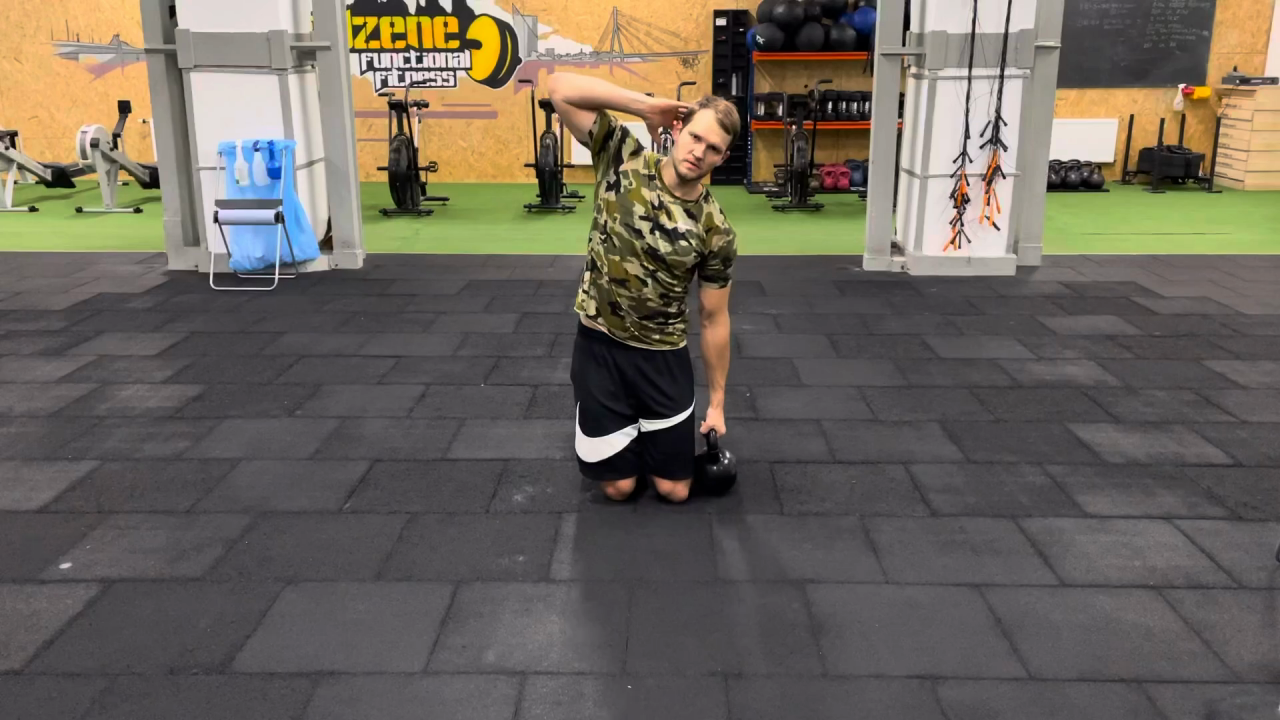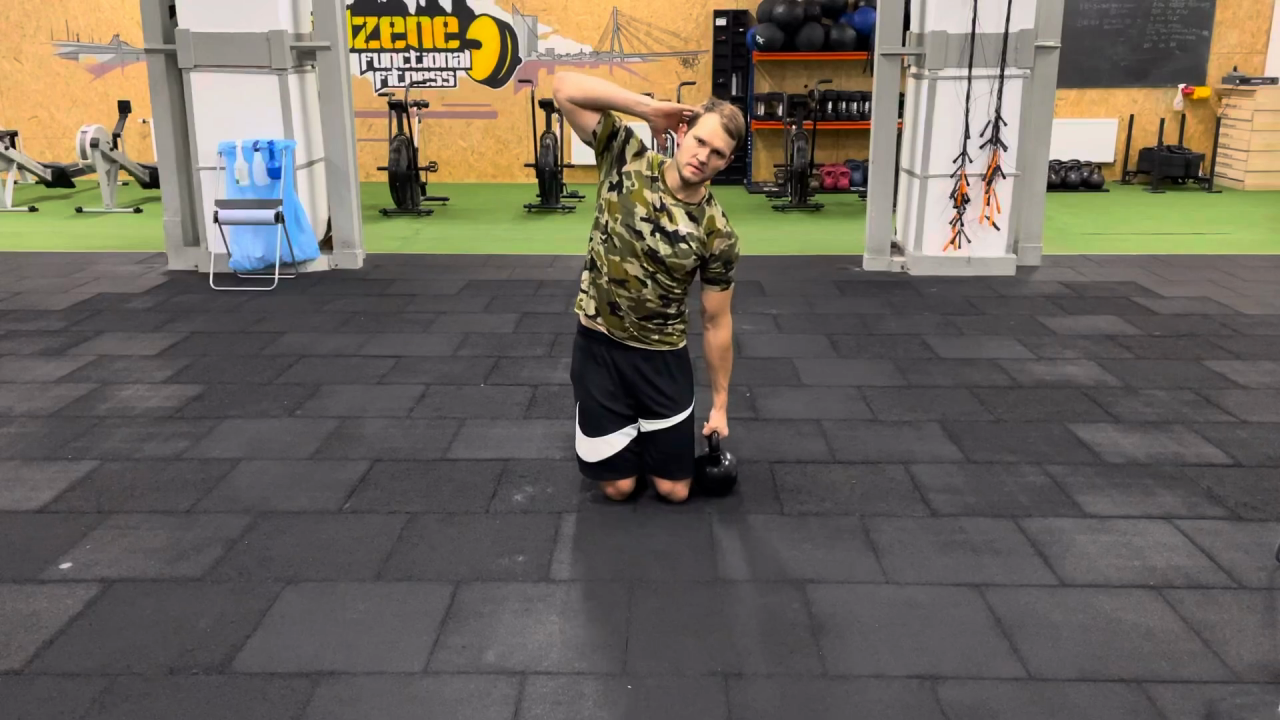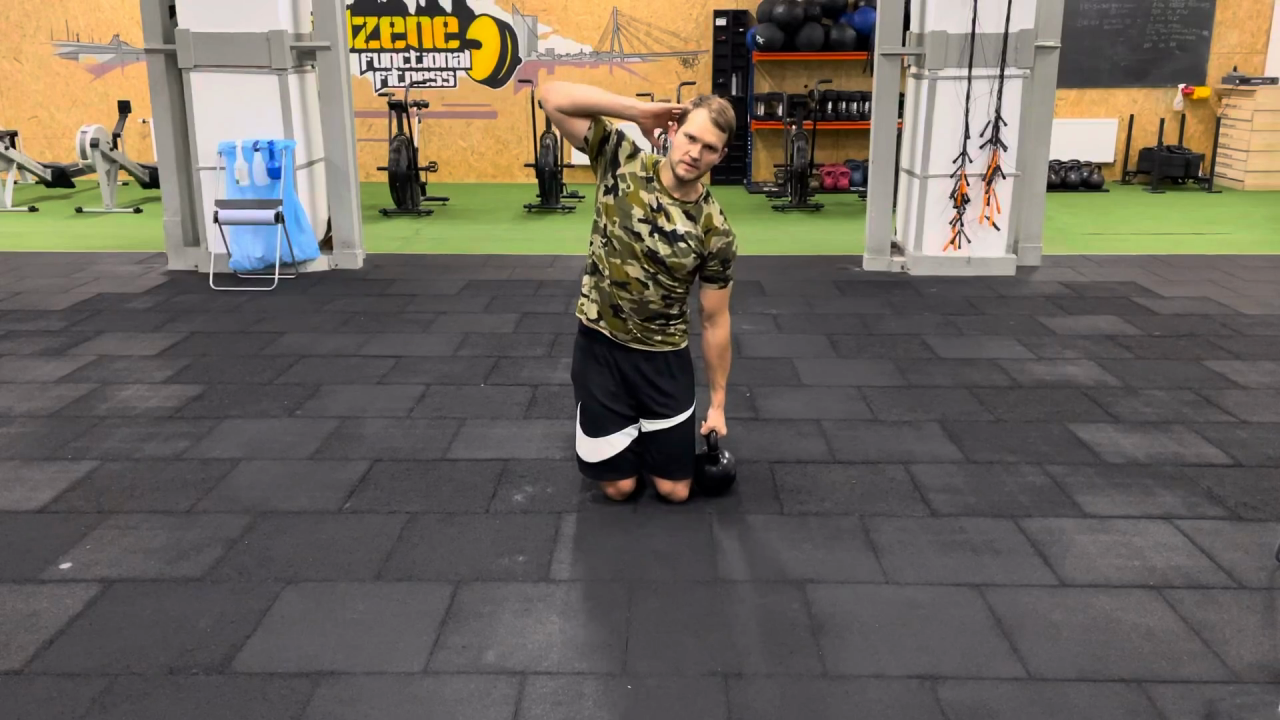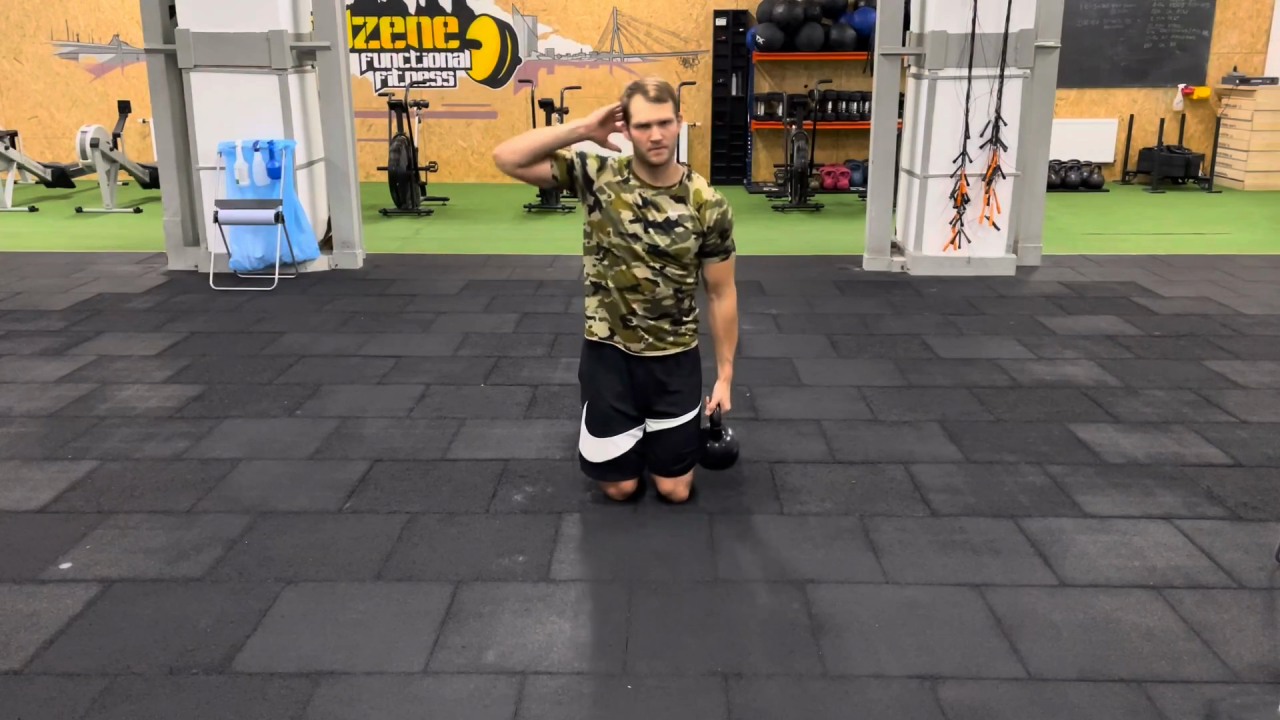
dt=0.3s
person 1, frame 1
left shoulder: (715, 231)
right shoulder: (623, 160)
left elbow: (714, 319)
right elbow: (559, 88)
left wrist: (717, 401)
right wrist: (646, 106)
left hip: (662, 354)
right hip: (600, 343)
left knee: (674, 490)
right knee: (618, 488)
left ankle: (649, 432)
right ankle: (624, 431)
person 1, frame 2
left shoulder: (717, 235)
right shoulder: (626, 160)
left elbow: (716, 323)
right elbow: (564, 87)
left wrist: (719, 404)
right wrist: (649, 108)
left hip: (661, 354)
right hip: (598, 344)
left knee: (674, 490)
right knee: (618, 487)
left ankle: (649, 432)
right ankle: (623, 431)
person 1, frame 3
left shoulder: (715, 232)
right shoulder: (621, 162)
left elbow: (715, 321)
right elbow: (553, 97)
left wrist: (717, 402)
right wrist: (639, 112)
left hip: (663, 355)
right hip: (600, 345)
left knee: (674, 490)
right knee: (618, 487)
left ankle: (650, 434)
right ankle: (625, 431)
person 1, frame 4
left shoulder: (707, 205)
right shoulder: (597, 173)
left elbow: (721, 294)
right elbow: (506, 158)
left wrist: (724, 375)
right wrist: (582, 129)
left hip: (674, 356)
right hip: (608, 352)
left knee: (675, 489)
right knee: (619, 487)
left ankle: (659, 432)
right ankle: (629, 431)
